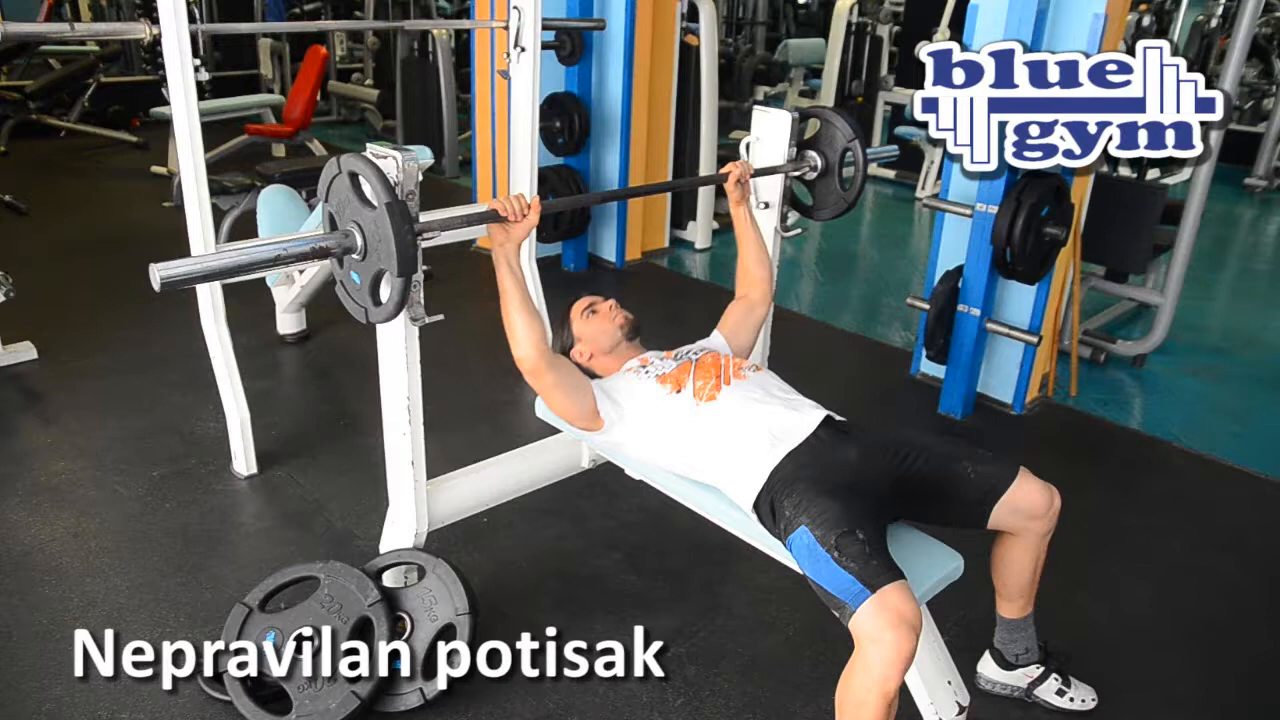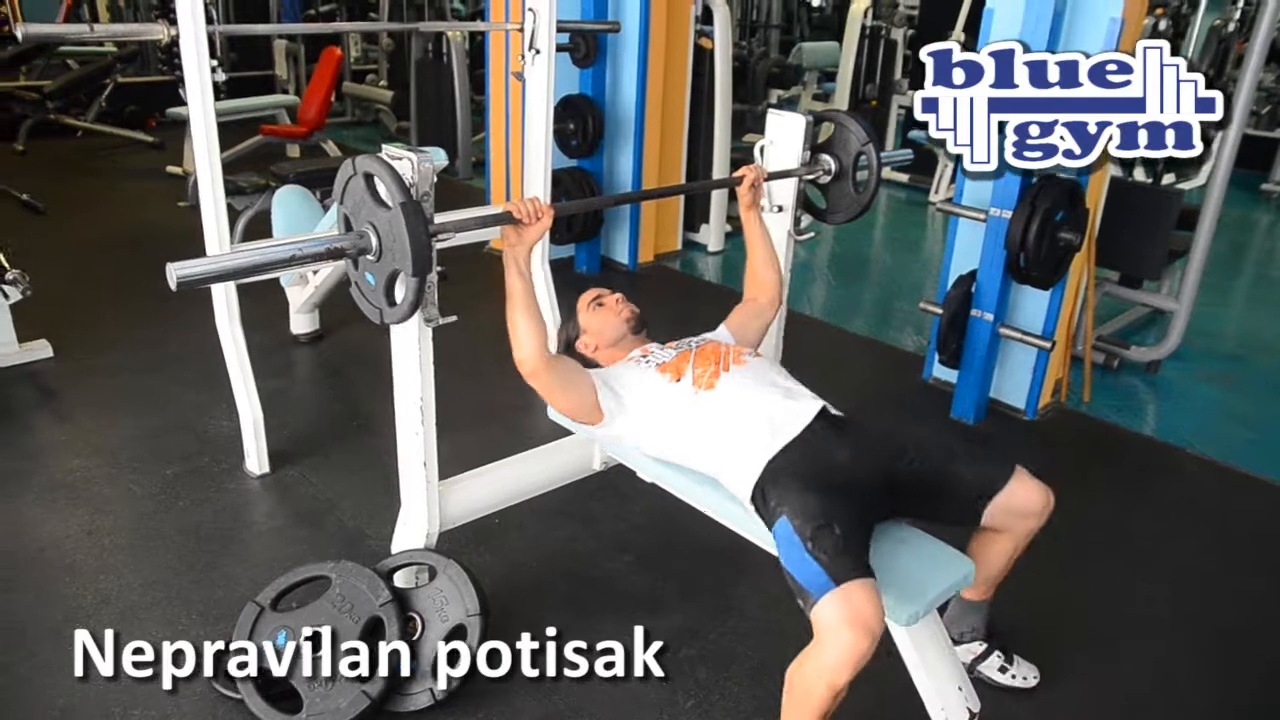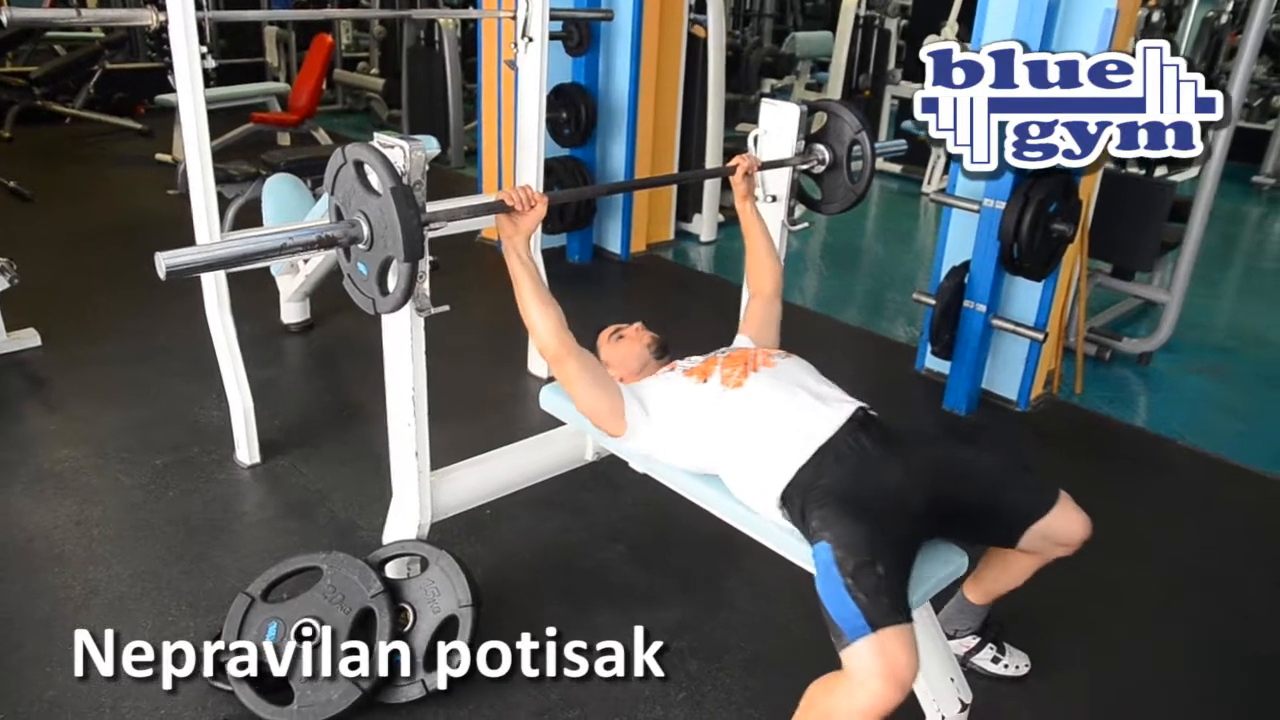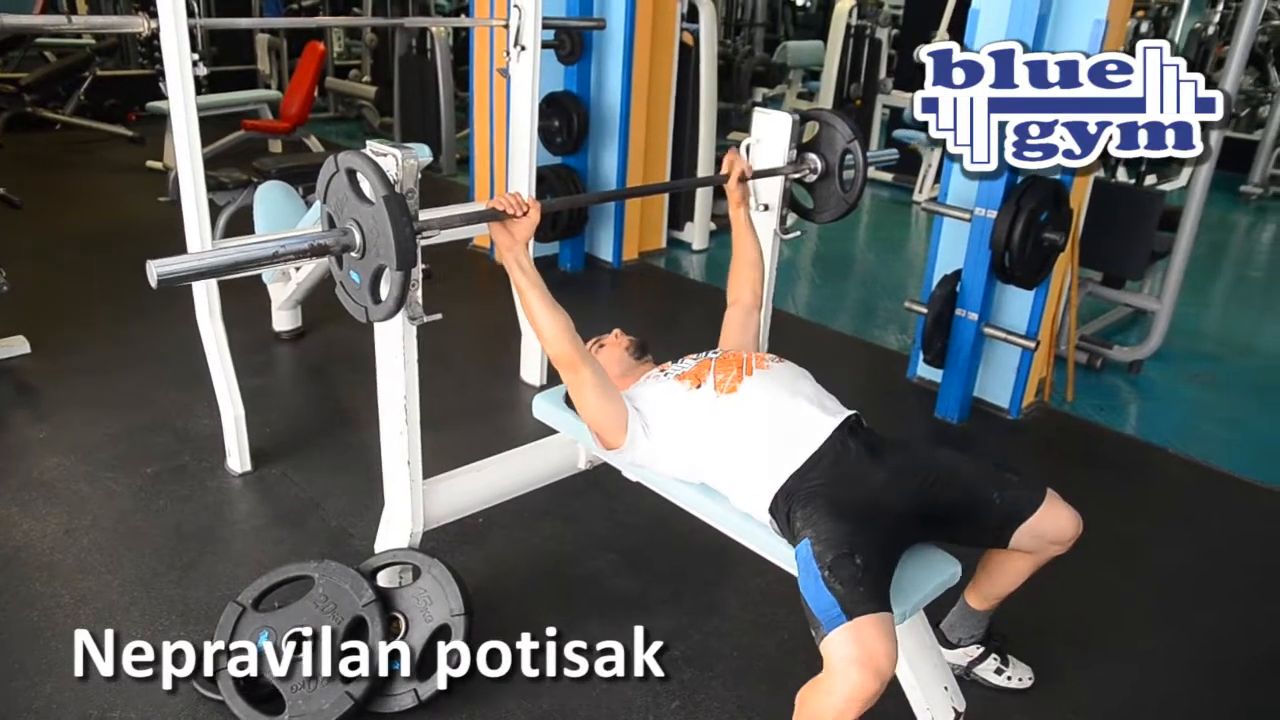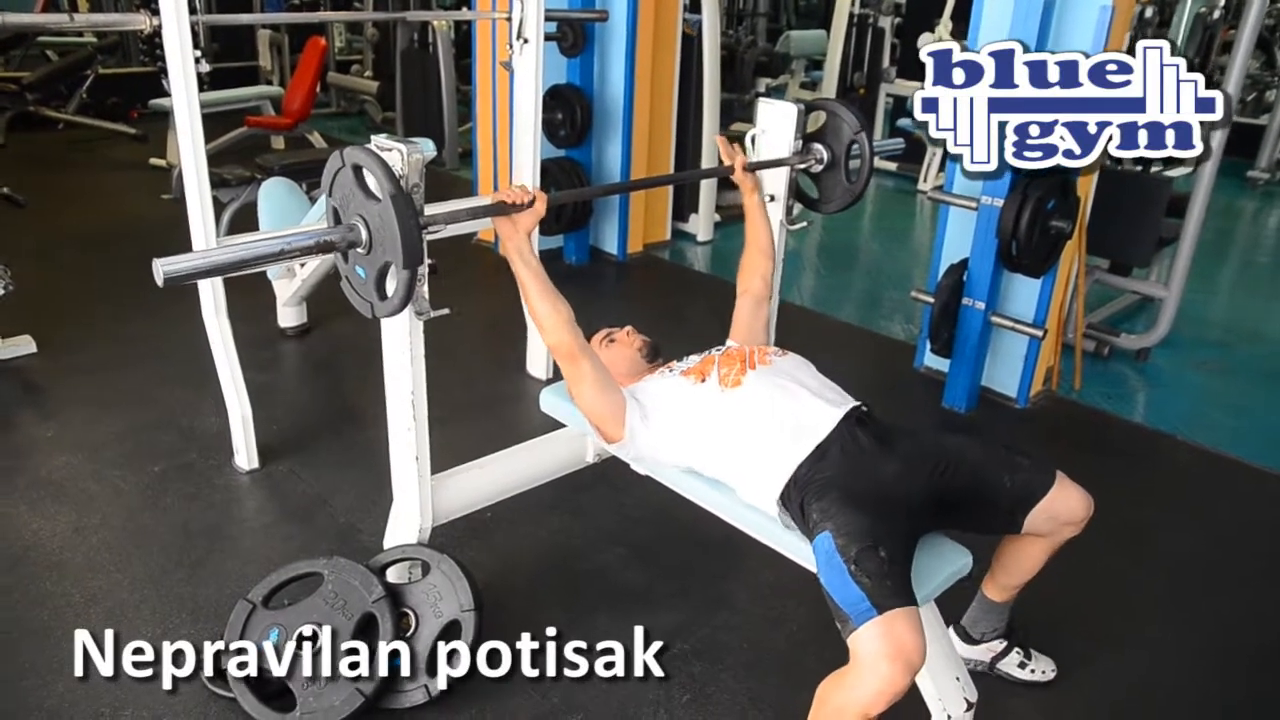
dt=0.7s
person 1, frame 1
left shoulder: (697, 352)
right shoulder: (605, 403)
left elbow: (756, 297)
right elbow: (536, 365)
left wrist: (738, 206)
right wrist: (506, 252)
left hip: (843, 440)
right hip: (791, 483)
left knee: (1038, 503)
right knee: (892, 630)
left ankle: (1014, 660)
person 1, frame 2
left shoulder: (705, 343)
right shoulder: (609, 392)
left elbow: (765, 296)
right elbow: (535, 363)
left wrist: (749, 208)
right wrist: (517, 251)
left hip: (844, 435)
right hip: (786, 474)
left knee: (1029, 501)
right knee: (851, 632)
left ankle: (962, 632)
person 1, frame 3
left shoulder: (732, 358)
right shoulder: (637, 409)
left elbow: (767, 290)
right elbow: (560, 351)
left wrist: (744, 200)
right wrist: (516, 242)
left hip: (883, 445)
right hip: (823, 483)
left knee: (1066, 528)
left ankle: (958, 626)
person 1, frame 4
left shoulder: (716, 361)
right shoulder: (630, 422)
left elbow: (745, 298)
right elbow: (565, 356)
left wrist: (739, 206)
right wrist: (513, 252)
left hip: (868, 449)
right hip: (810, 490)
left knee: (1057, 526)
right knee: (861, 670)
left ankle: (961, 637)
person 1, frame 5
left shoulder: (723, 357)
right shoulder: (632, 414)
left elbow: (755, 288)
right elbow: (567, 351)
left wrist: (749, 191)
right wrist: (517, 243)
left hip: (877, 438)
right hip: (820, 480)
left knee: (1068, 508)
right knee: (890, 662)
left ankle: (980, 634)
